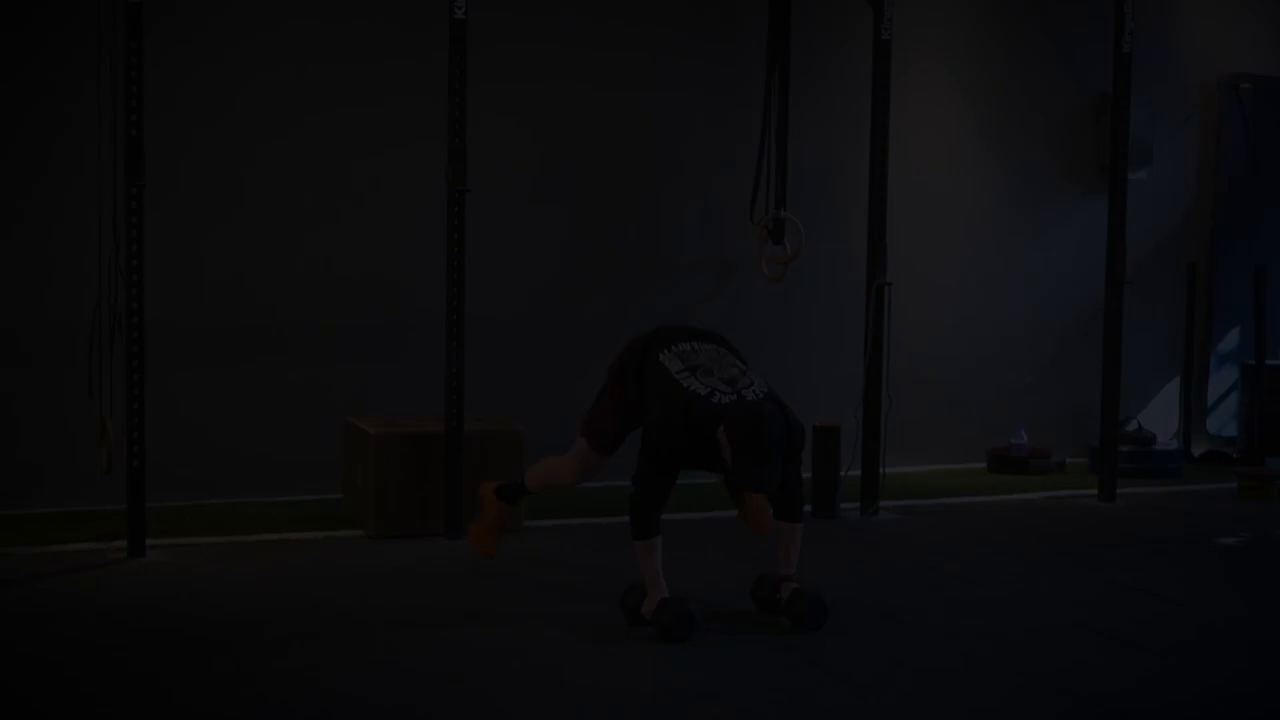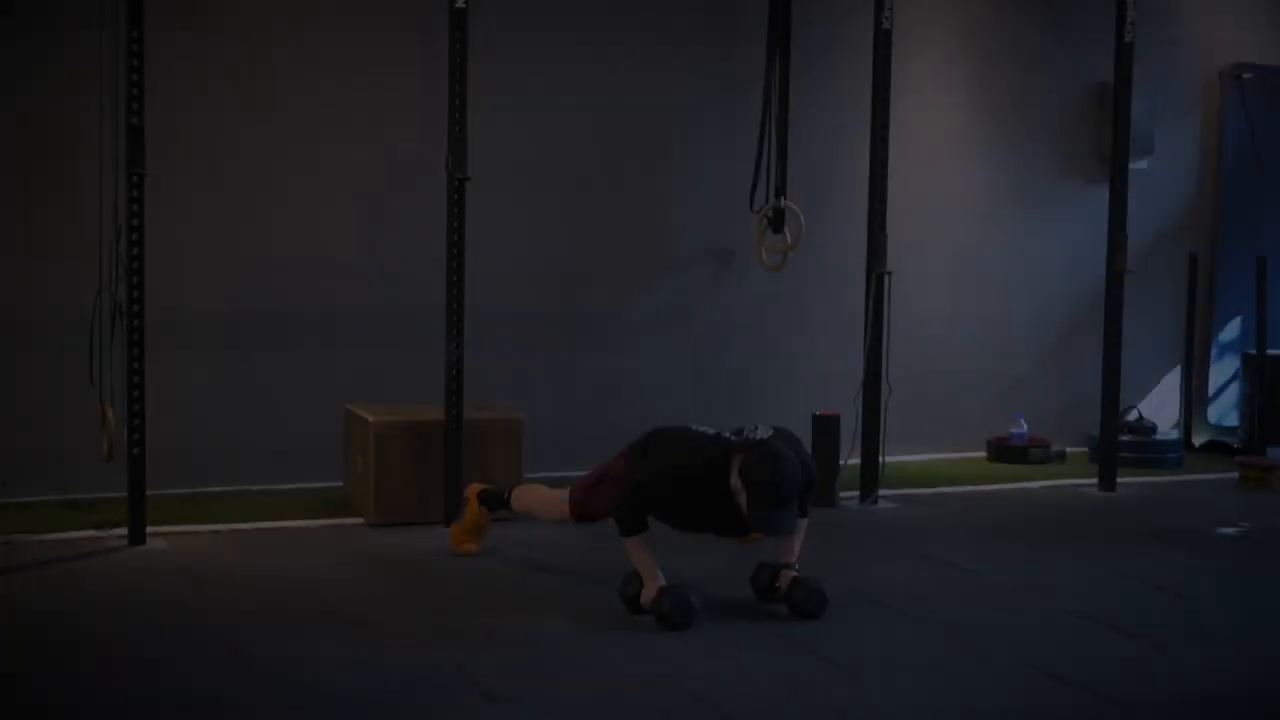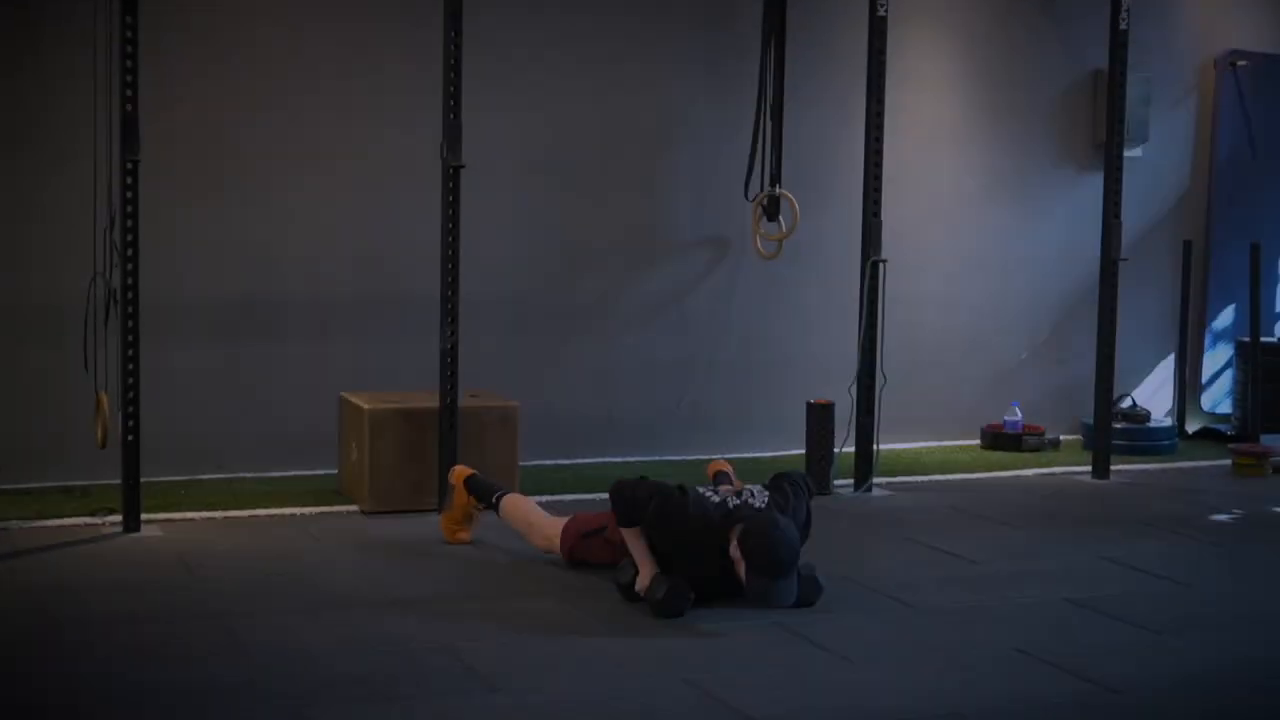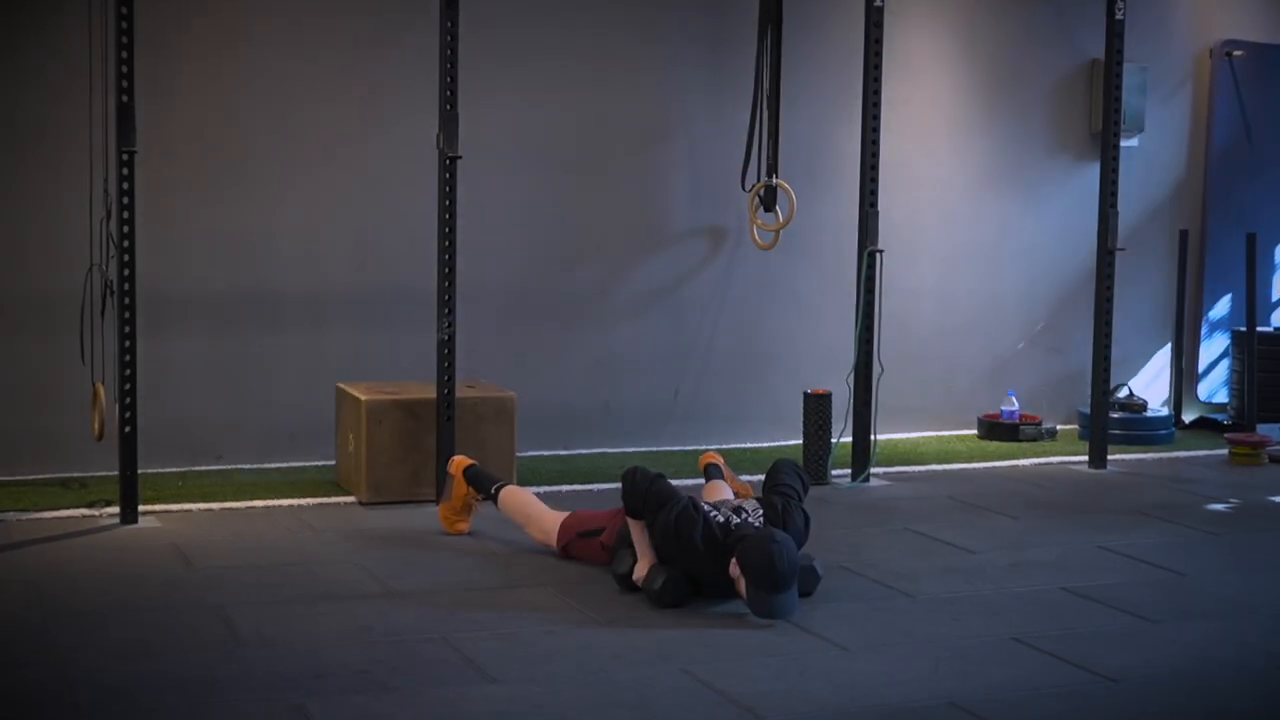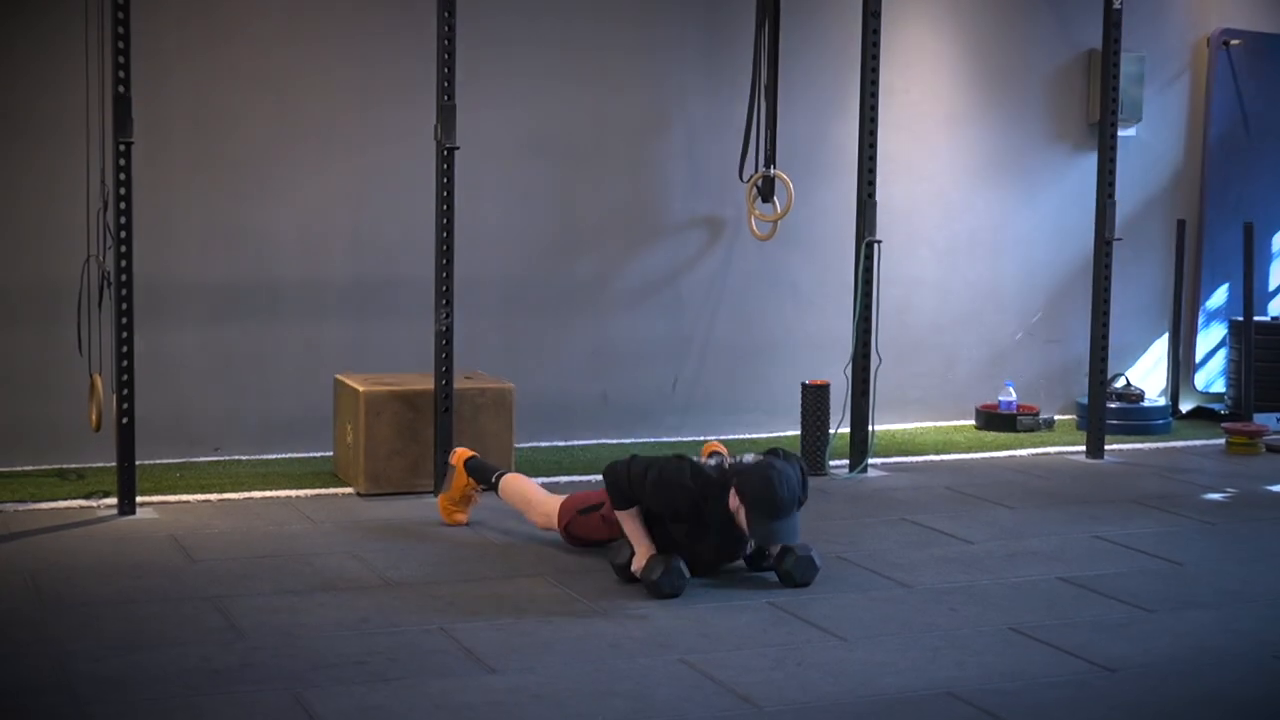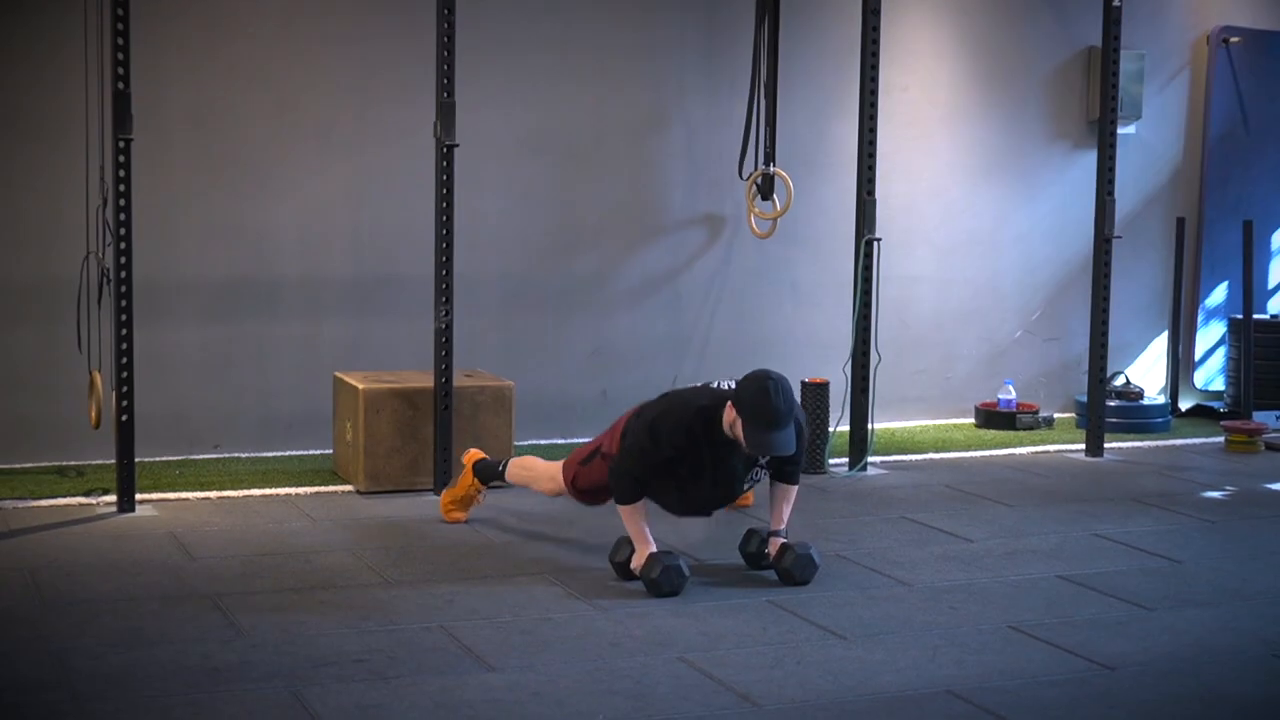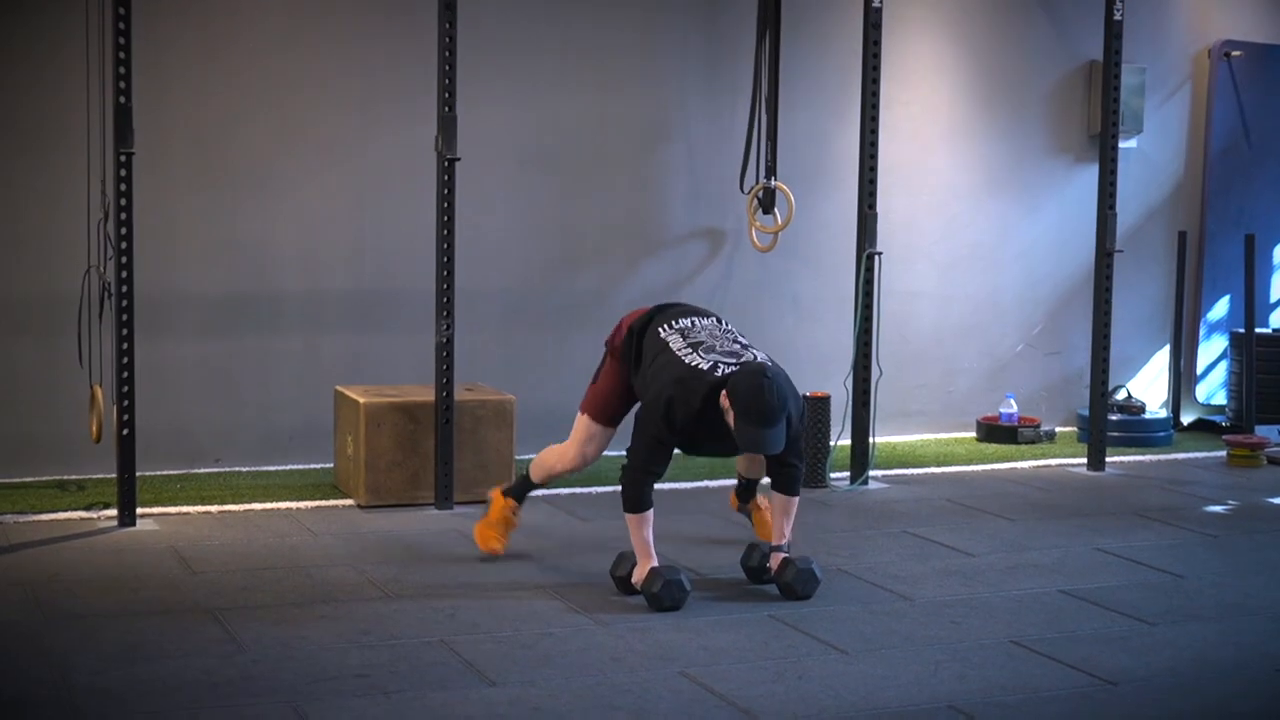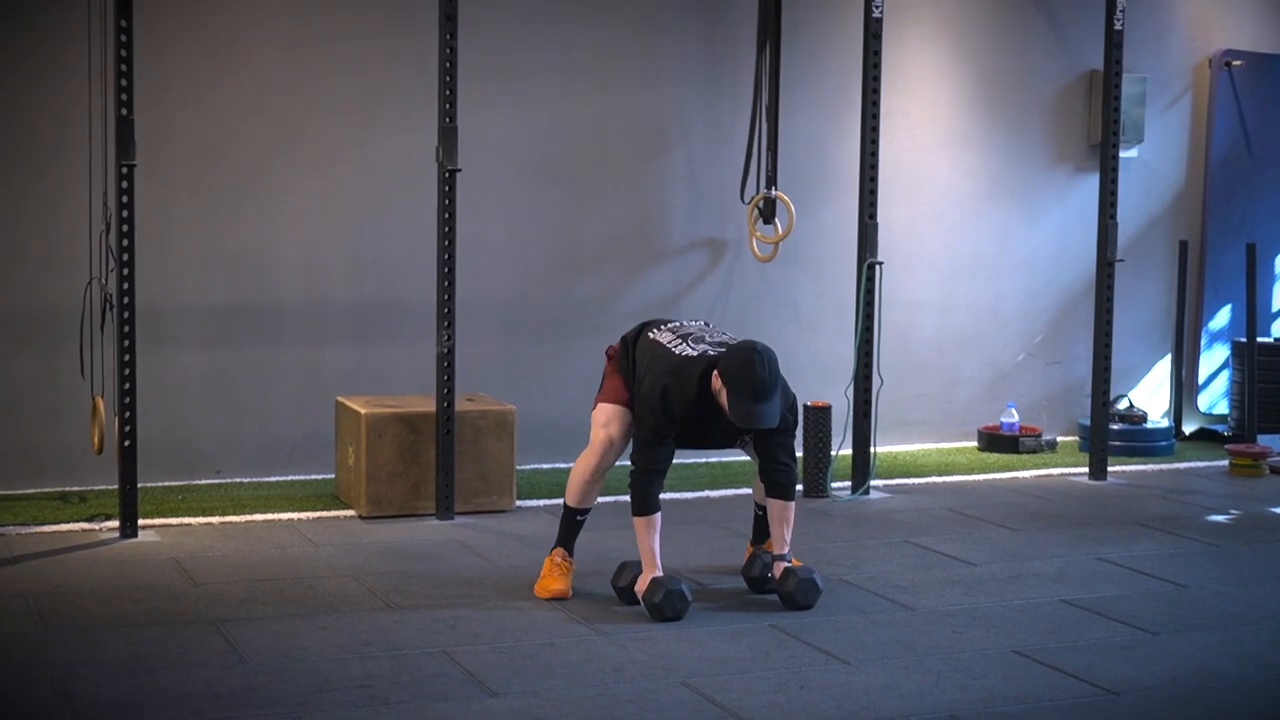
dt=0.2s
person 1, frame 1
left shoulder: (781, 428)
right shoulder: (673, 427)
left elbow: (790, 499)
right elbow: (644, 505)
left wrist: (789, 578)
right wrist: (656, 590)
right knee: (578, 467)
left ankle: (742, 492)
right ankle: (501, 498)
person 1, frame 2
left shoulder: (795, 466)
right shoulder: (685, 465)
left elbow: (799, 511)
right elbow: (628, 514)
left wrist: (788, 566)
right wrist: (652, 579)
right hip: (655, 450)
right knee: (557, 506)
right ankle: (483, 500)
person 1, frame 3
left shoulder: (788, 518)
right shoulder: (689, 522)
left elbow: (791, 483)
right elbow: (623, 494)
right wrist: (647, 567)
right hip: (644, 529)
right knee: (549, 534)
left ankle: (723, 479)
right ankle: (472, 486)
person 1, frame 4
left shoulder: (787, 525)
right shoulder: (694, 536)
left elbow: (786, 469)
right elbow: (635, 481)
right wrist: (645, 558)
right hip: (637, 532)
right knee: (547, 527)
left ankle: (714, 470)
right ankle: (470, 475)
person 1, frame 5
left shoulder: (789, 480)
right shoulder: (690, 485)
left elbow: (783, 463)
right elbow: (616, 477)
left wrist: (774, 536)
right wrist: (644, 550)
right hip: (639, 508)
right knee: (549, 511)
left ankle: (715, 457)
right ankle: (470, 468)
person 1, frame 6
left shoulder: (785, 417)
right shoulder: (679, 416)
left elbow: (788, 469)
right elbow: (625, 473)
left wrist: (777, 533)
right wrist: (643, 546)
right hip: (639, 448)
right knee: (555, 481)
left ankle: (733, 478)
right ankle: (480, 470)
person 1, frame 7
left shoulder: (783, 402)
right shoulder: (677, 397)
left elbow: (788, 470)
right elbow: (640, 472)
left wrist: (780, 550)
right wrist: (646, 561)
left knee: (761, 444)
right knee: (581, 453)
left ankle: (744, 496)
right ankle: (510, 498)
person 1, frame 8
left shoulder: (776, 396)
right shoulder: (669, 387)
left elbow: (781, 475)
right elbow: (647, 477)
left wrist: (783, 558)
right wrist: (651, 570)
right hip: (634, 362)
left knee: (775, 456)
right knee: (605, 444)
left ankle: (761, 546)
right ankle: (561, 554)
